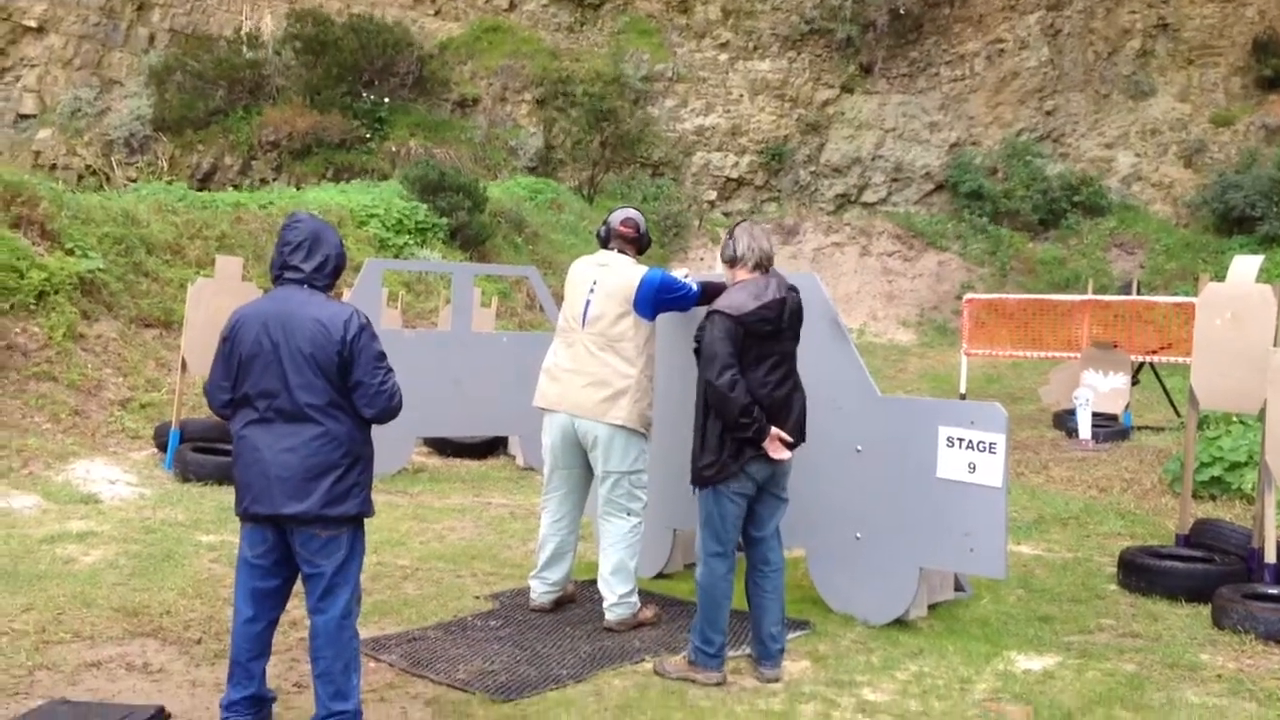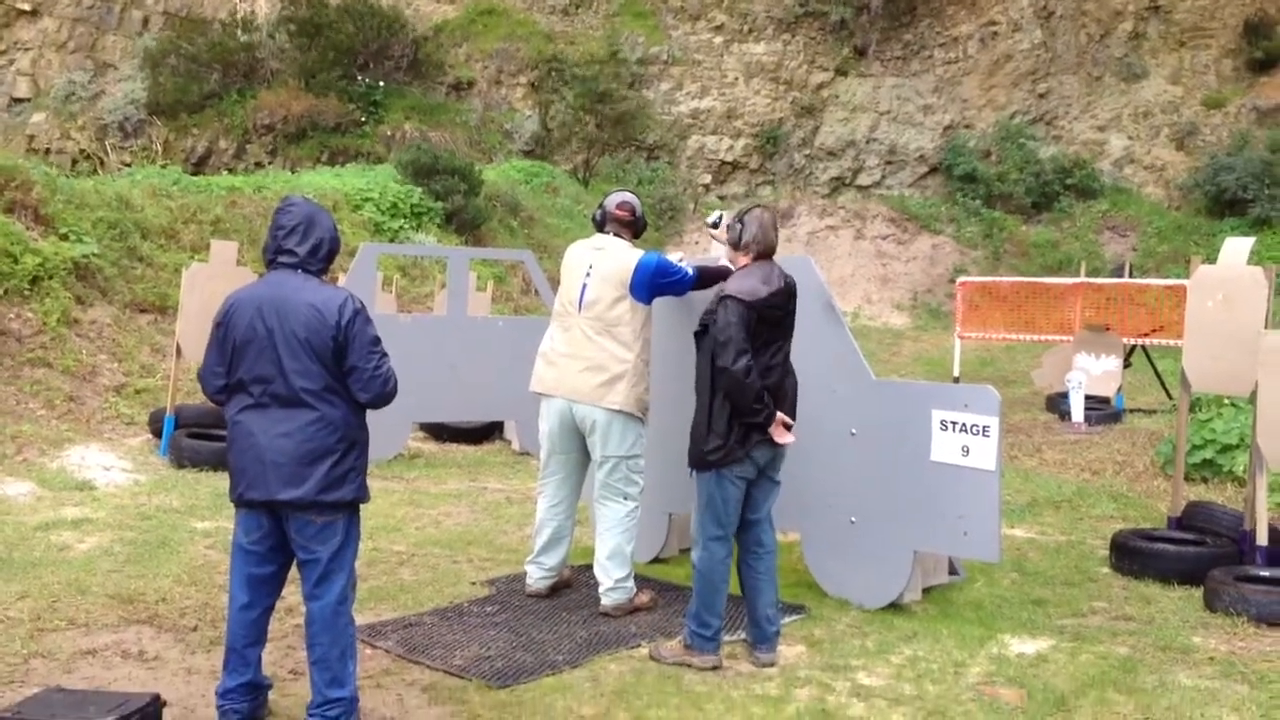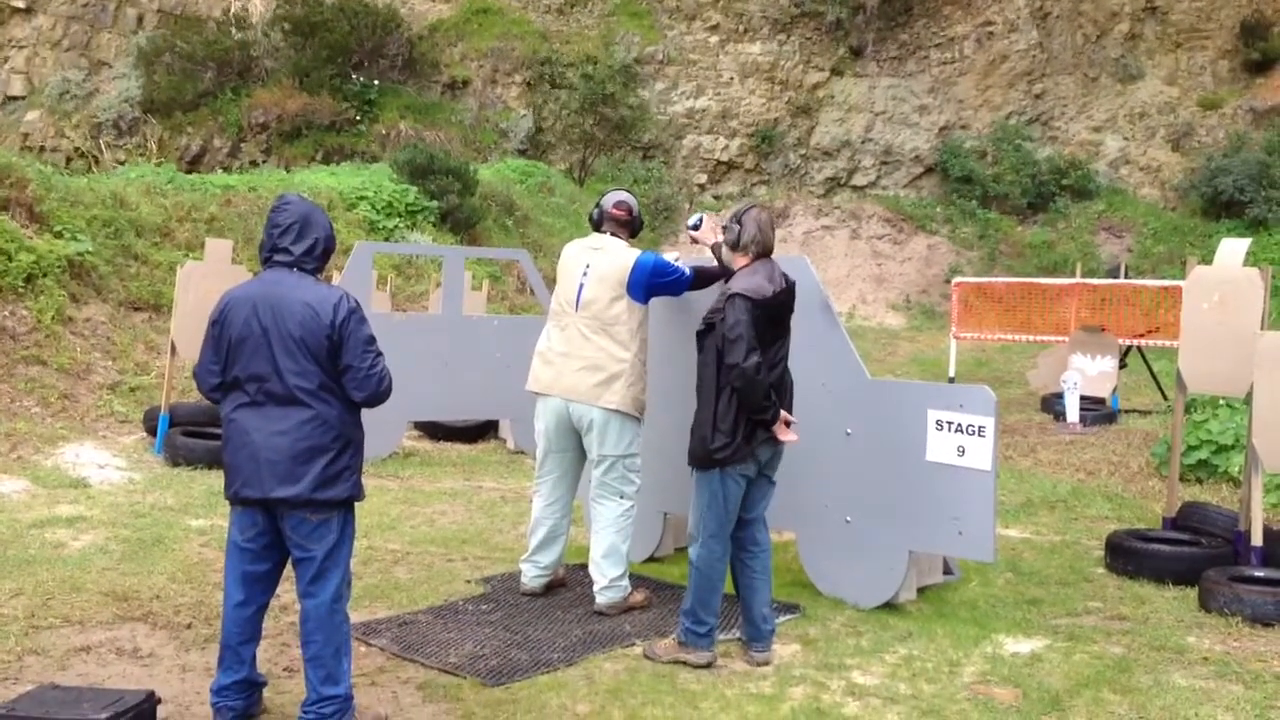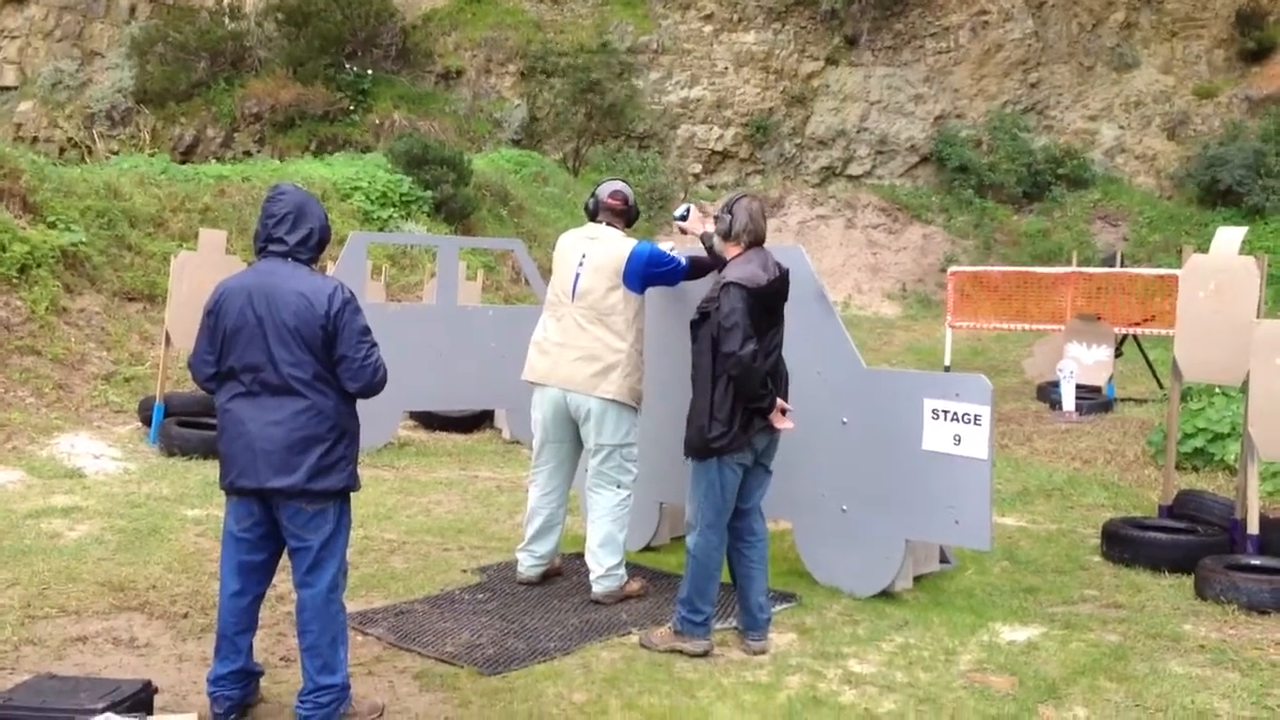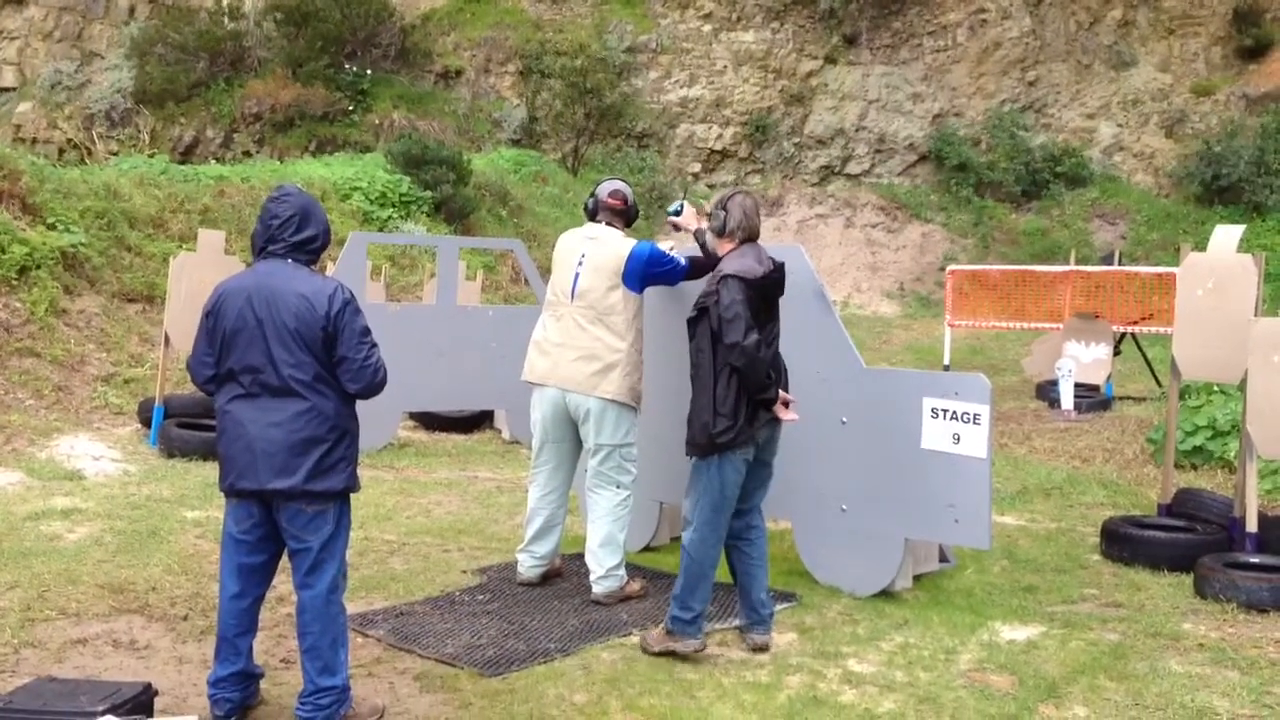
dt=0.5s
person 1, frame 1
left shoulder: (243, 319)
right shoulder: (346, 321)
left elbow: (219, 400)
right elbow: (382, 404)
right wrist: (339, 399)
left hip: (261, 489)
right hip: (326, 491)
left knee: (254, 604)
right knee: (332, 611)
person 1, frame 2
left shoulder: (237, 304)
right shoulder: (340, 306)
left elbow: (213, 384)
right elbow: (378, 389)
right wrist: (336, 384)
left hip: (255, 475)
right hip: (321, 477)
left knee: (249, 592)
right knee: (328, 598)
person 1, frame 3
left shoulder: (232, 302)
right shoulder: (335, 305)
left elbow: (209, 382)
right elbow: (371, 388)
right wrist: (328, 385)
left hip: (250, 473)
right hip: (315, 475)
left knee: (243, 590)
right knee: (322, 595)
person 1, frame 4
left shoulder: (227, 292)
right shoulder: (329, 295)
left elbow: (204, 371)
right elbow: (367, 378)
right wrist: (325, 373)
left hip: (246, 463)
right hip: (312, 465)
left knee: (240, 579)
right knee: (319, 584)
person 1, frame 5
left shoulder: (226, 294)
right shoulder: (329, 296)
left elbow: (202, 373)
right elbow: (367, 379)
right wrist: (325, 374)
left hip: (245, 465)
right hip: (311, 467)
left knee: (240, 581)
right knee: (318, 586)
person 2, frame 1
left shoulder: (725, 313)
right shoulder: (789, 301)
left elbow: (723, 384)
left wrist: (756, 431)
left hip: (733, 453)
right hip: (776, 450)
left knee: (716, 557)
right knee: (767, 552)
left ankle: (706, 660)
right ankle: (769, 657)
person 2, frame 2
left shoulder: (733, 299)
right shoulder: (782, 287)
left elbow: (735, 369)
left wrist: (761, 417)
left hip: (732, 437)
right hip: (767, 438)
left knee: (713, 540)
right knee: (758, 534)
left ankle: (701, 643)
right ankle: (765, 641)
person 2, frame 3
left shoulder: (738, 298)
right shoulder: (777, 285)
left elbow: (744, 368)
left wrist: (769, 415)
left hip: (732, 436)
right hip: (764, 437)
left knee: (710, 538)
right knee: (752, 533)
left ankle: (695, 639)
right ankle: (759, 639)
person 2, frame 4
left shoulder: (734, 286)
right shoulder: (768, 273)
left elbow: (740, 357)
left wrist: (764, 404)
right wrist: (703, 234)
left hip: (729, 425)
right hip: (760, 426)
left knee: (707, 527)
right knee: (748, 523)
left ankle: (691, 628)
right ankle: (755, 628)
person 2, frame 5
left shoulder: (730, 279)
right shoulder: (758, 268)
left elbow: (742, 348)
left wrist: (768, 394)
right wrist: (695, 231)
left hip: (732, 420)
right hip: (760, 419)
left knee: (704, 523)
right knee: (746, 520)
left ankle: (683, 627)
right ankle: (757, 624)
person 3, frame 1
left shoulder: (579, 270)
right shoulder: (645, 281)
right elbow: (700, 294)
left wrist: (670, 279)
left hip: (560, 403)
right hip: (611, 411)
left knee: (559, 501)
right knee: (621, 510)
left ankle: (546, 589)
right ankle: (621, 608)
person 3, frame 2
left shoulder: (573, 254)
right shoulder: (640, 265)
right elbow: (695, 278)
left wrist: (663, 265)
right wrist: (733, 270)
left hip: (556, 388)
right hip: (609, 396)
left knee: (555, 486)
right knee: (616, 495)
left ankle: (542, 574)
right ankle: (617, 592)
person 3, frame 3
left shoulder: (570, 253)
right shoulder: (637, 265)
right elbow: (691, 279)
right wrist: (728, 268)
left hip: (553, 387)
right hip: (606, 395)
left knee: (551, 484)
right knee: (612, 494)
left ankle: (537, 573)
right ankle: (611, 591)
person 3, frame 4
left shoulder: (566, 243)
right shoulder: (634, 254)
right elbow: (689, 269)
right wrist: (723, 257)
left hip: (550, 378)
right hip: (603, 386)
left knee: (548, 474)
right knee: (609, 483)
left ankle: (533, 562)
right ankle: (608, 580)
person 3, frame 5
left shoulder: (565, 242)
right shoulder: (634, 254)
right elbow: (691, 268)
right wrist: (721, 252)
left hip: (550, 379)
right hip: (603, 386)
left knee: (547, 475)
right knee: (609, 484)
left ankle: (533, 562)
right ankle: (608, 581)
